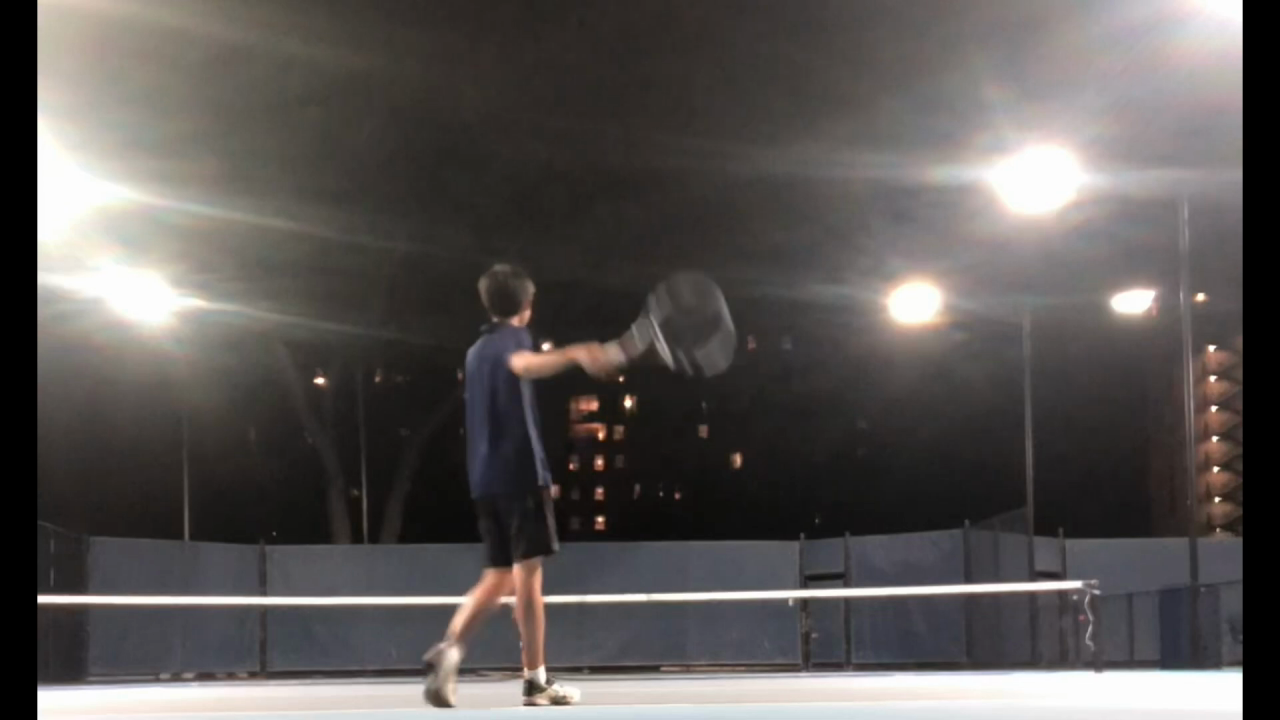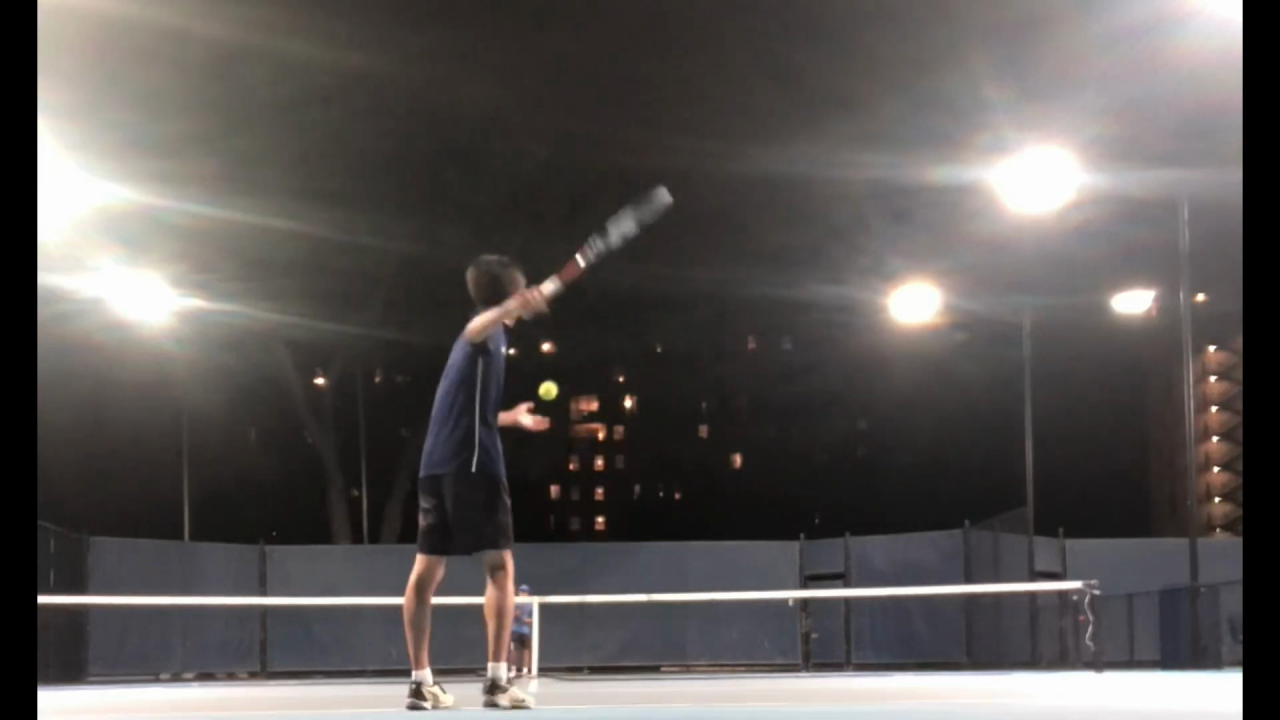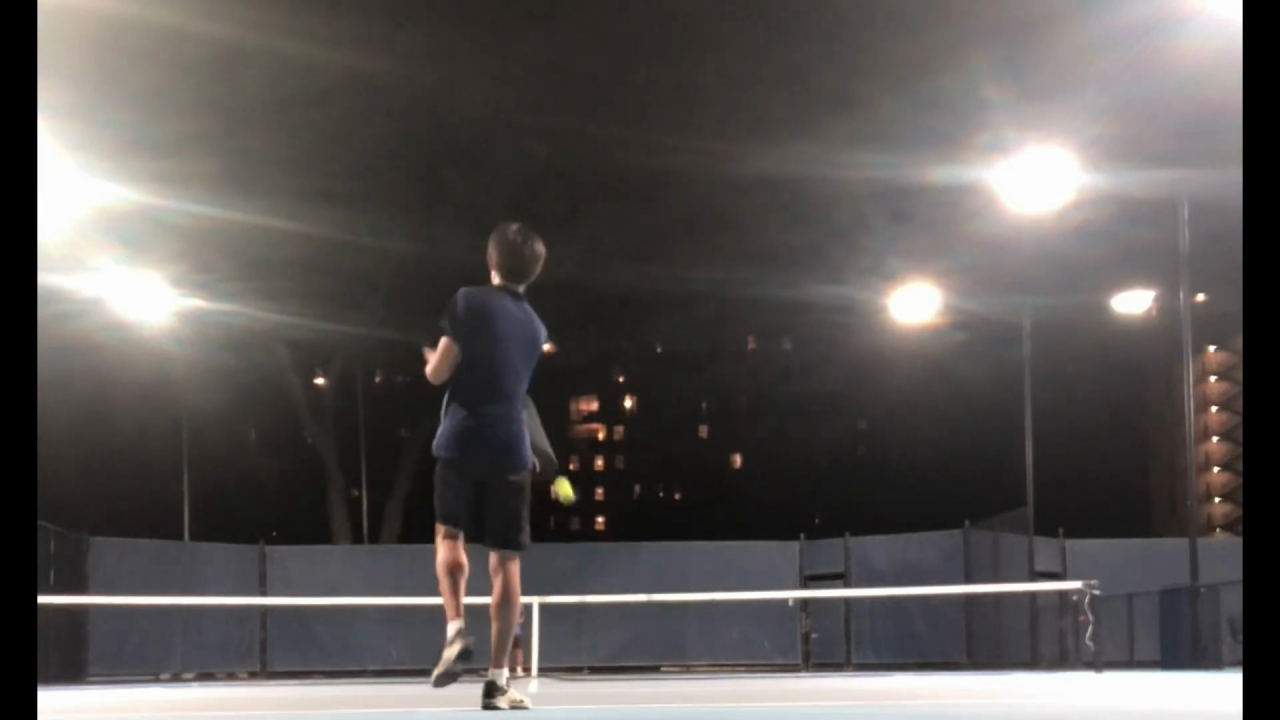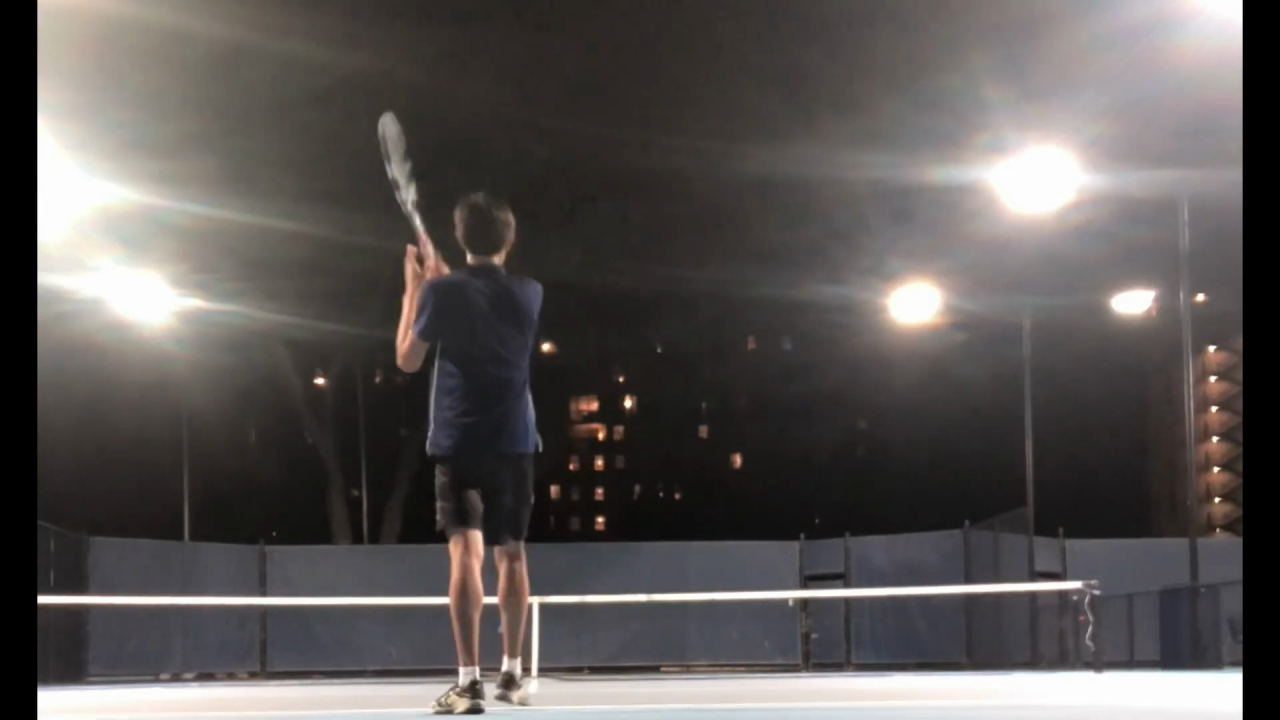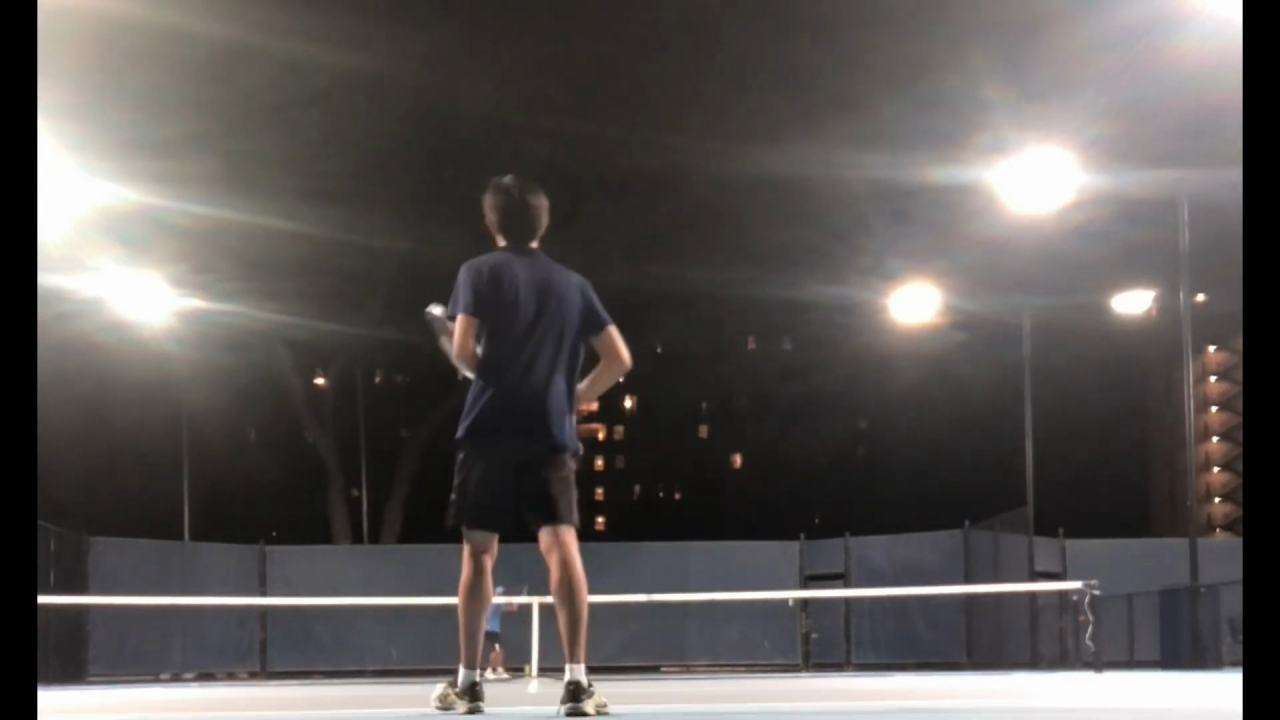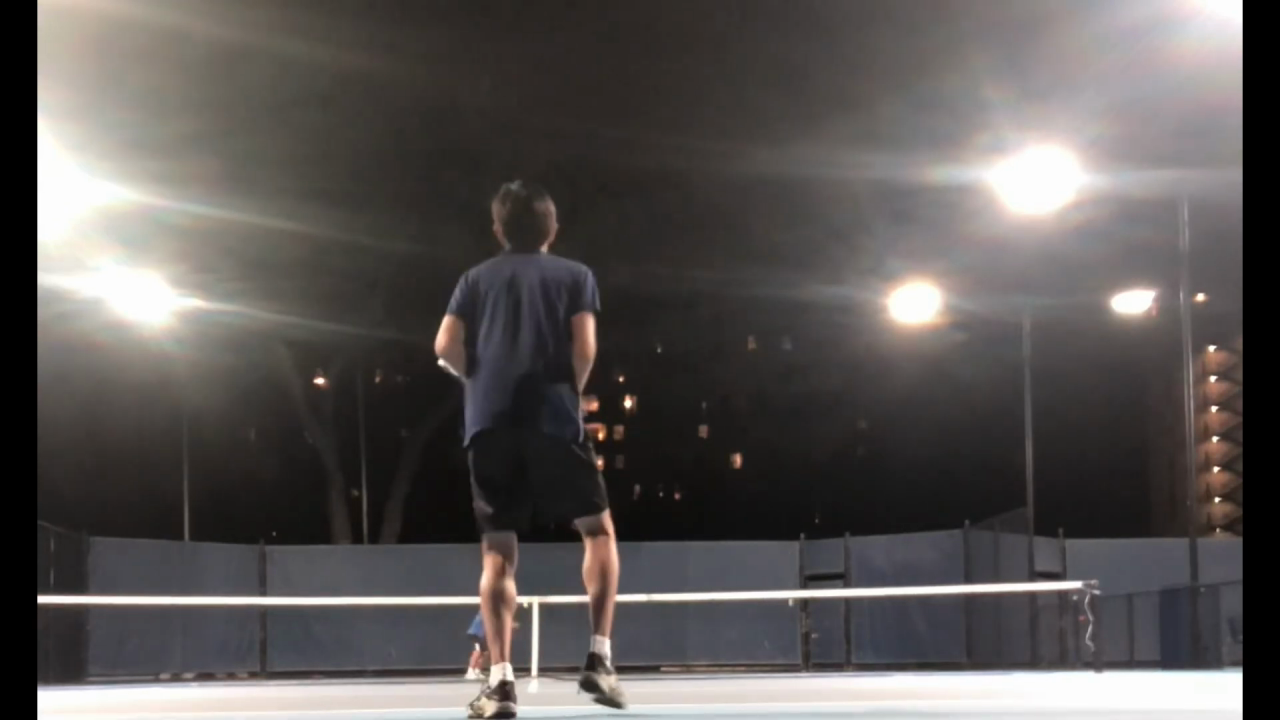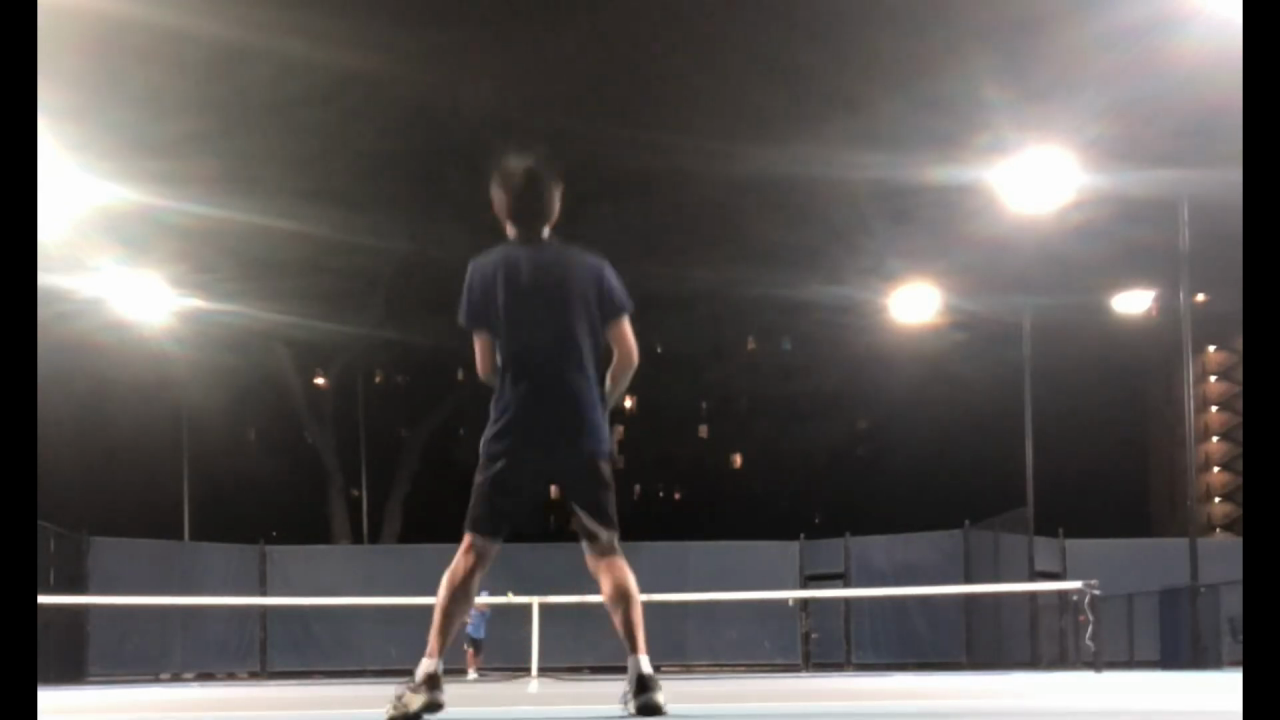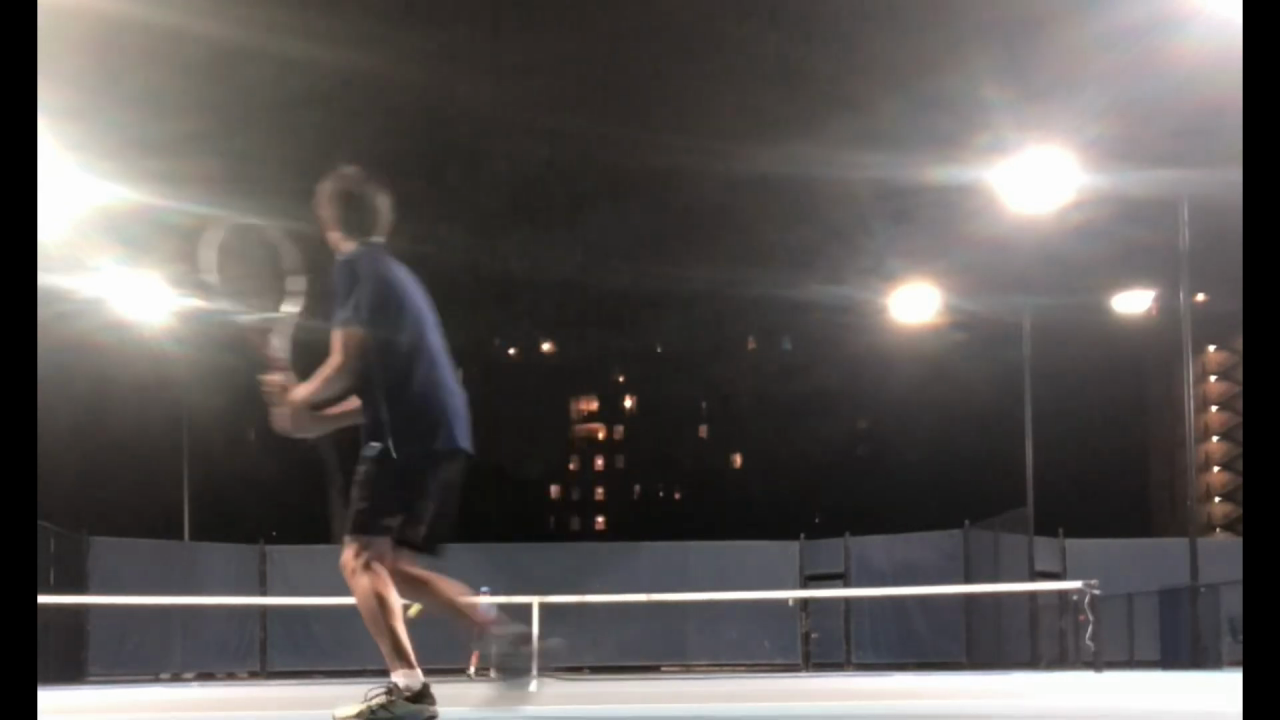
dt=0.5s
person 1, frame 1
left shoulder: (475, 353)
right shoulder: (513, 336)
right elbow: (524, 364)
right wrist: (574, 354)
left hip: (484, 478)
right hip: (521, 472)
left knee: (497, 577)
right knee: (527, 574)
left ankle: (447, 654)
right ankle: (537, 680)
person 1, frame 2
left shoulder: (475, 336)
right shoulder: (490, 324)
right elbow: (478, 325)
left wrist: (508, 417)
right wrist: (513, 309)
left hip: (437, 461)
right hip: (472, 461)
left knee: (426, 571)
right knee: (499, 567)
left ankle: (421, 682)
right ankle: (497, 680)
person 1, frame 3
left shoulder: (469, 301)
right shoulder: (534, 327)
left elbow: (437, 371)
left wrist: (448, 378)
left hip: (459, 444)
right hip: (511, 452)
left knee: (449, 536)
right knee: (507, 565)
left ankle: (456, 632)
right ankle: (497, 682)
person 1, frame 4
left shoulder: (441, 291)
right shoulder: (530, 294)
left elbow: (406, 360)
left wrist: (415, 293)
left hip: (456, 437)
right hip: (513, 439)
left knee: (466, 552)
right knee: (512, 553)
left ankle: (468, 682)
right ankle: (510, 671)
person 1, frame 5
left shoulder: (478, 271)
right shoulder: (574, 284)
left elbow: (462, 351)
right elbow: (620, 361)
left hip: (488, 429)
right hip: (550, 434)
left knee: (479, 552)
right knee: (561, 548)
person 1, frame 6
left shoulder: (476, 278)
right shoulder: (575, 274)
left elbow: (446, 349)
right elbow: (585, 345)
left hip: (489, 424)
right hip: (551, 420)
left knee: (498, 554)
right knee: (598, 532)
right ankle: (598, 656)
person 1, frame 7
left shoulder: (485, 270)
right shoulder: (593, 269)
left elbow: (486, 368)
right elbow: (627, 355)
left hip: (514, 431)
right hip: (583, 434)
left knee: (474, 554)
right knee: (606, 557)
right ankle: (641, 675)
person 1, frame 8
left shoulder: (353, 265)
right shoulder: (400, 276)
left elbow: (345, 363)
left wrist: (300, 398)
right wrist: (322, 420)
left hip: (409, 435)
right hip: (445, 432)
left knee: (359, 560)
right knee: (396, 566)
right ankle: (498, 631)
